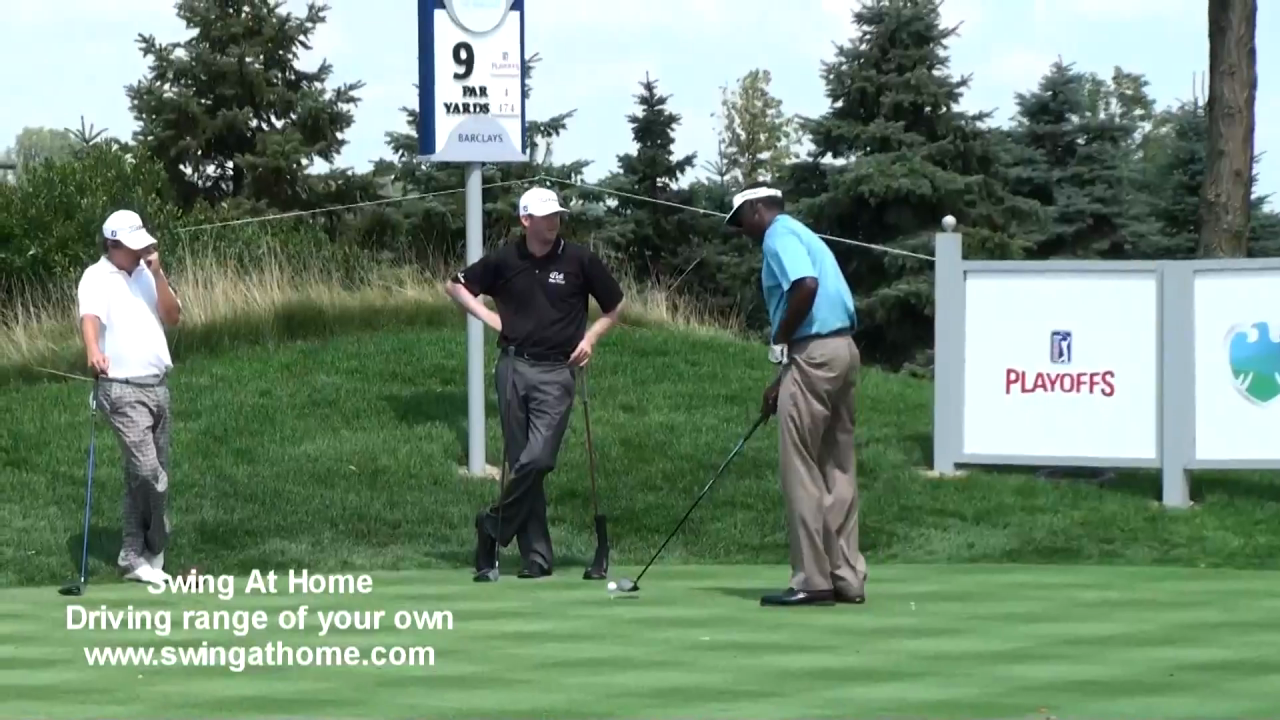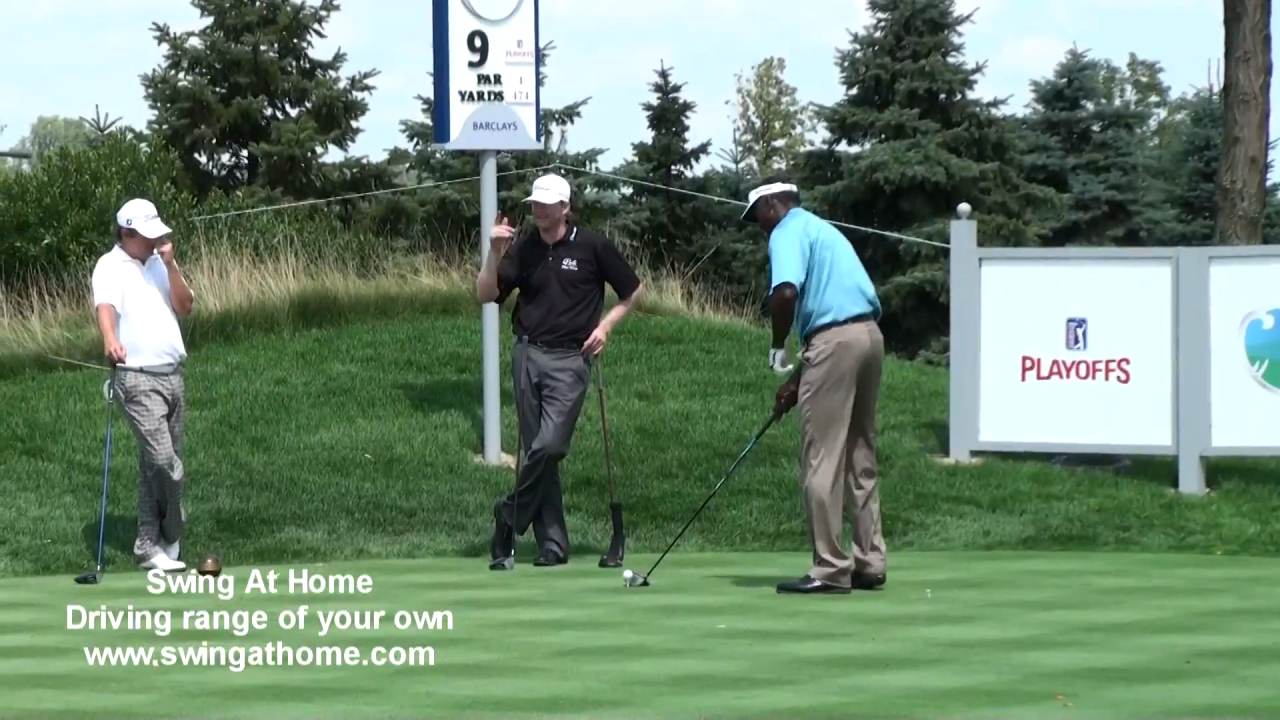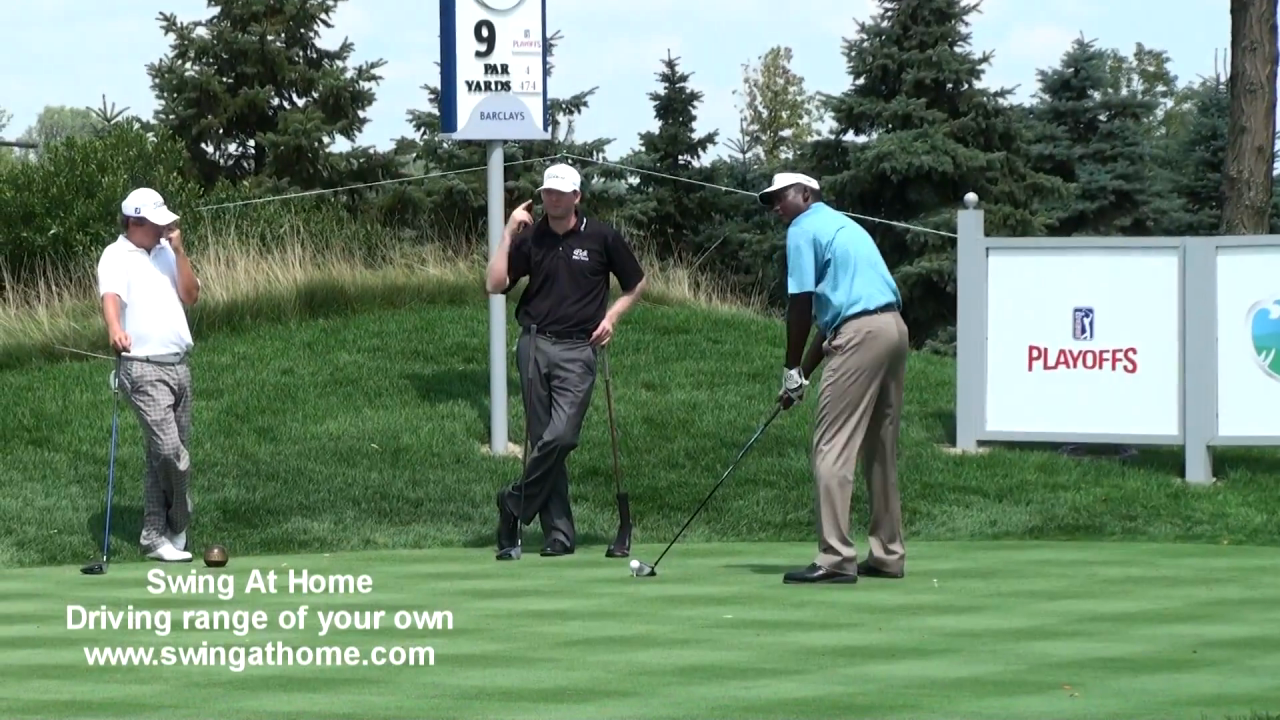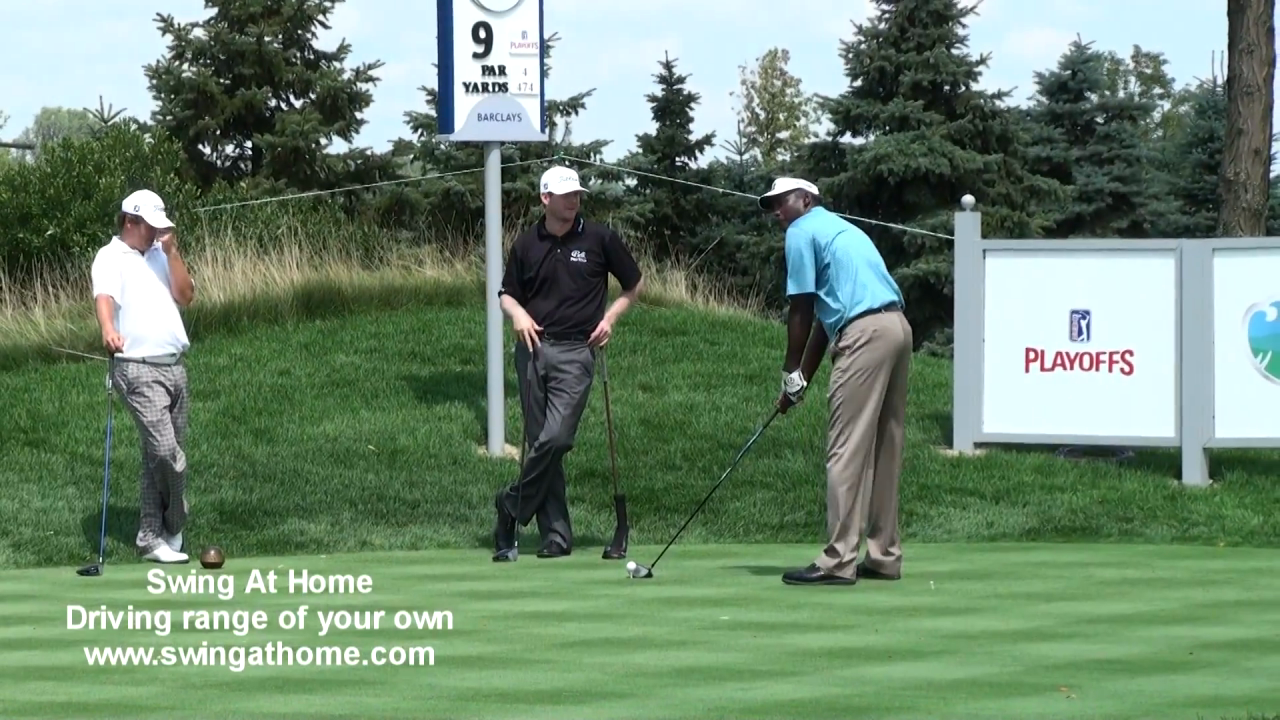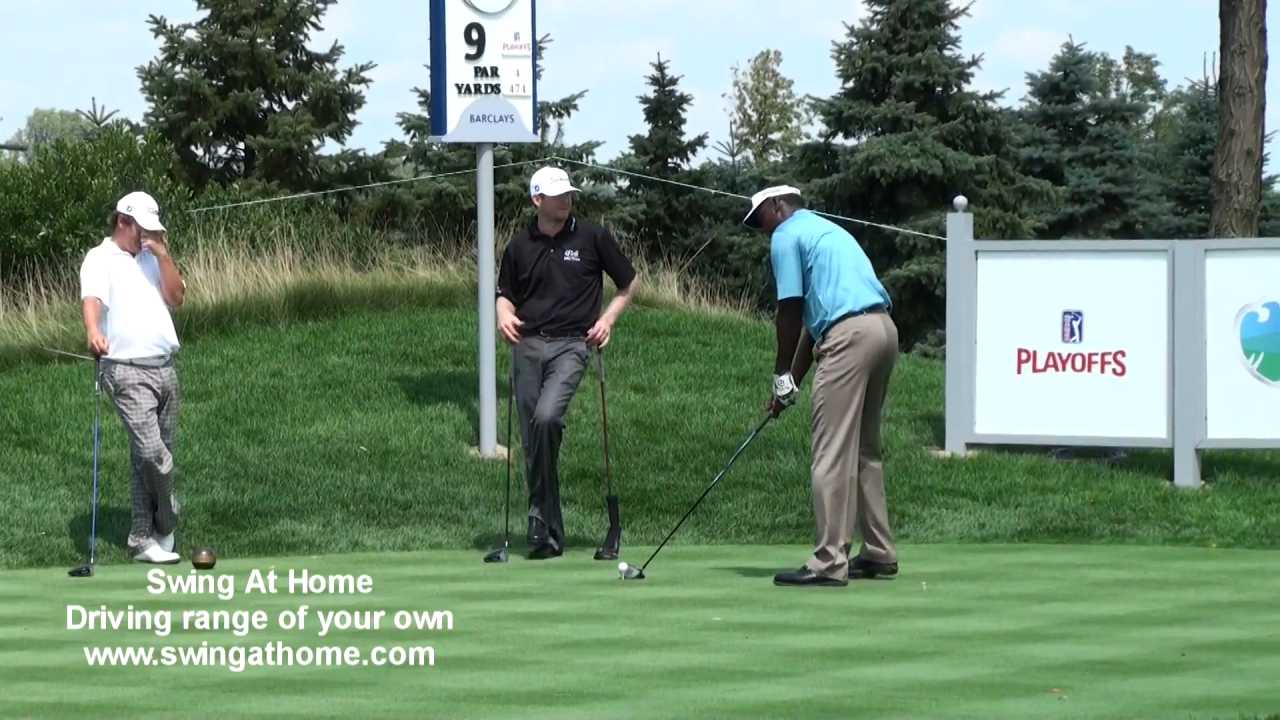
dt=0.4s
person 1, frame 1
right shoulder: (801, 234)
left elbow: (806, 285)
left wrist: (779, 341)
right wrist: (782, 381)
left hip: (814, 354)
right hip: (841, 349)
left knee: (800, 470)
right knee: (837, 471)
person 1, frame 2
right shoulder: (819, 228)
left elbow: (786, 292)
left wrist: (778, 348)
right wrist: (797, 379)
left hip: (836, 342)
right hip: (867, 335)
left knee: (822, 460)
right knee: (859, 456)
person 1, frame 3
right shoulder: (841, 225)
left elbow: (801, 306)
left wrist: (792, 370)
right wrist: (805, 372)
left hip: (862, 333)
right hip: (892, 327)
left knee: (833, 449)
right knee: (880, 448)
person 1, frame 4
right shoulder: (837, 229)
left elbow: (801, 310)
right elbow: (825, 316)
left wrist: (791, 373)
right wrist: (804, 379)
left hip: (866, 334)
right hip: (894, 328)
left knee: (847, 451)
right knee: (883, 450)
person 1, frame 5
right shoulder: (825, 230)
left elbow: (790, 312)
left wrist: (782, 376)
right wrist: (794, 380)
left hip: (850, 335)
right hip: (881, 328)
left knee: (832, 452)
right knee: (862, 447)
person 2, frame 1
left shoulder: (580, 259)
right shoulder: (503, 259)
left elbow: (614, 305)
right elbow: (455, 284)
left wrist: (591, 337)
right wrist: (488, 315)
left hip: (556, 371)
right hip: (513, 367)
left knee: (538, 459)
right knee: (520, 462)
left ankle: (493, 525)
right ankle: (536, 555)
person 2, frame 2
left shoulder: (593, 245)
right shoulder: (521, 249)
left elbow: (632, 291)
right elbow: (485, 295)
left wrist: (606, 325)
right wrist: (495, 252)
left hip: (570, 358)
right hip: (528, 354)
left knee: (550, 446)
right knee: (537, 449)
left ankle: (510, 514)
right ankle: (553, 543)
person 2, frame 3
left shoulder: (602, 236)
right shoulder: (529, 239)
left elbow: (636, 282)
right elbow: (494, 285)
left wrist: (612, 316)
right wrist: (508, 232)
left hip: (577, 349)
right hip: (534, 345)
left knee: (561, 436)
right knee: (542, 439)
left ankle: (515, 502)
right ankle: (559, 533)
person 2, frame 4
left shoulder: (600, 237)
right shoulder: (526, 243)
left elbow: (634, 283)
right elbow: (508, 294)
left wrist: (610, 317)
right wrist: (516, 312)
left hip: (575, 350)
right hip: (533, 348)
left knee: (556, 438)
right knee: (540, 441)
left ankle: (513, 503)
right ankle: (556, 534)
person 2, frame 5
left shoulder: (592, 236)
right shoulder: (519, 245)
left elbow: (628, 282)
right elbow: (505, 295)
left wrist: (607, 319)
right wrist: (504, 316)
left hip: (571, 344)
right hip: (528, 346)
left knee: (547, 418)
right knee: (534, 436)
left ankle: (539, 511)
right ankle: (550, 535)
person 3, frame 1
left shoulder: (148, 272)
right shoulder: (96, 277)
left elbow: (172, 317)
right elbow: (89, 316)
left wrist: (157, 274)
right wrist: (92, 350)
left hip: (158, 385)
right hip: (122, 389)
left knee: (144, 474)
right knee: (148, 472)
left ankle: (135, 555)
right ankle: (151, 552)
person 3, frame 2
left shoulder: (161, 262)
right shoulder: (110, 266)
left elbow: (184, 307)
right elbow: (104, 306)
left wrist: (170, 266)
right wrist: (110, 339)
left hip: (172, 373)
right hip: (137, 377)
left knee: (157, 462)
right knee: (163, 460)
left ankle: (150, 545)
right ankle: (169, 538)
person 3, frame 3
left shoulder: (166, 251)
right shoulder: (116, 256)
left elbow: (190, 296)
right elbow: (110, 295)
left wrist: (179, 251)
right wrist: (115, 328)
left hip: (178, 364)
right hip: (143, 368)
left knee: (164, 453)
right knee: (169, 450)
left ankle: (157, 535)
right ankle: (176, 527)
person 3, frame 4
left shoulder: (160, 253)
right shoulder: (110, 257)
left elbow: (185, 296)
right elbow: (103, 297)
left wrist: (172, 252)
right wrist: (107, 329)
left hip: (174, 365)
right hip: (139, 369)
left knee: (160, 453)
right knee: (164, 451)
left ankle: (153, 536)
right ankle: (173, 526)
person 3, frame 5
left shoulder: (153, 255)
right shoulder: (100, 259)
left elbow: (176, 298)
right elbow: (91, 298)
left wrist: (163, 255)
right wrist: (93, 331)
left hip: (164, 367)
right hip: (128, 371)
left knee: (155, 453)
right knee: (150, 452)
left ankle: (144, 537)
right ankle: (165, 525)
